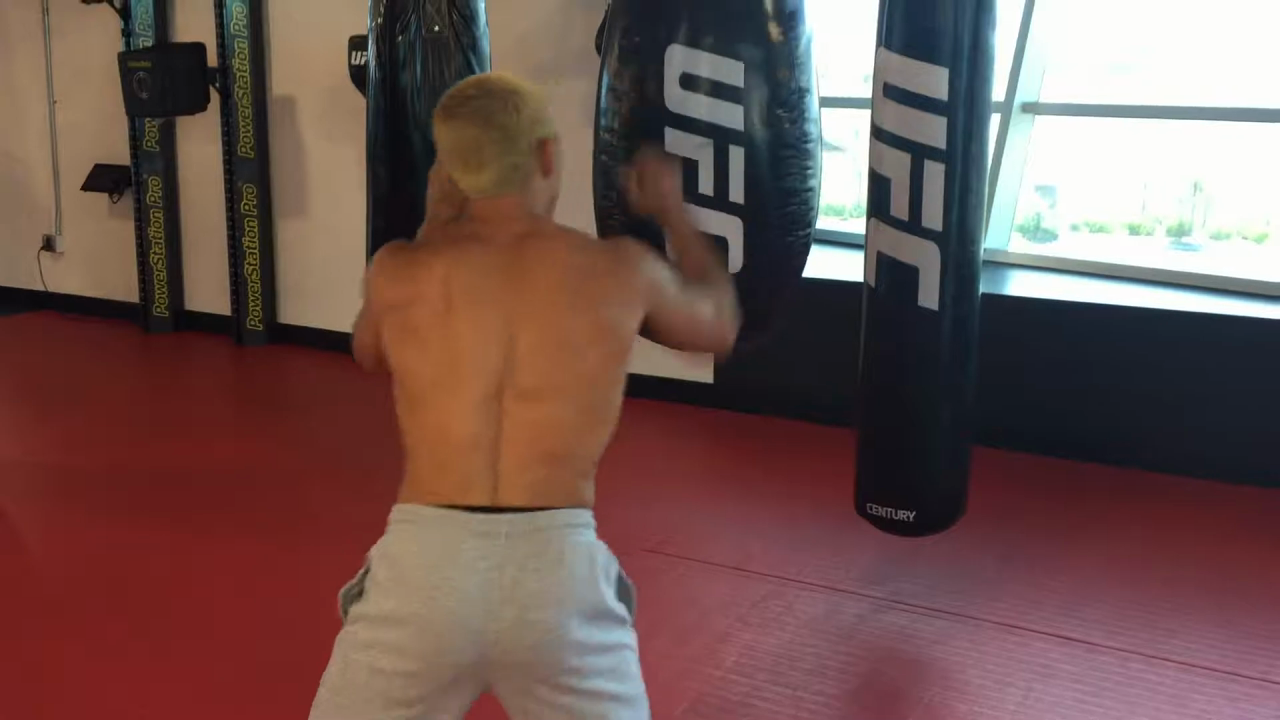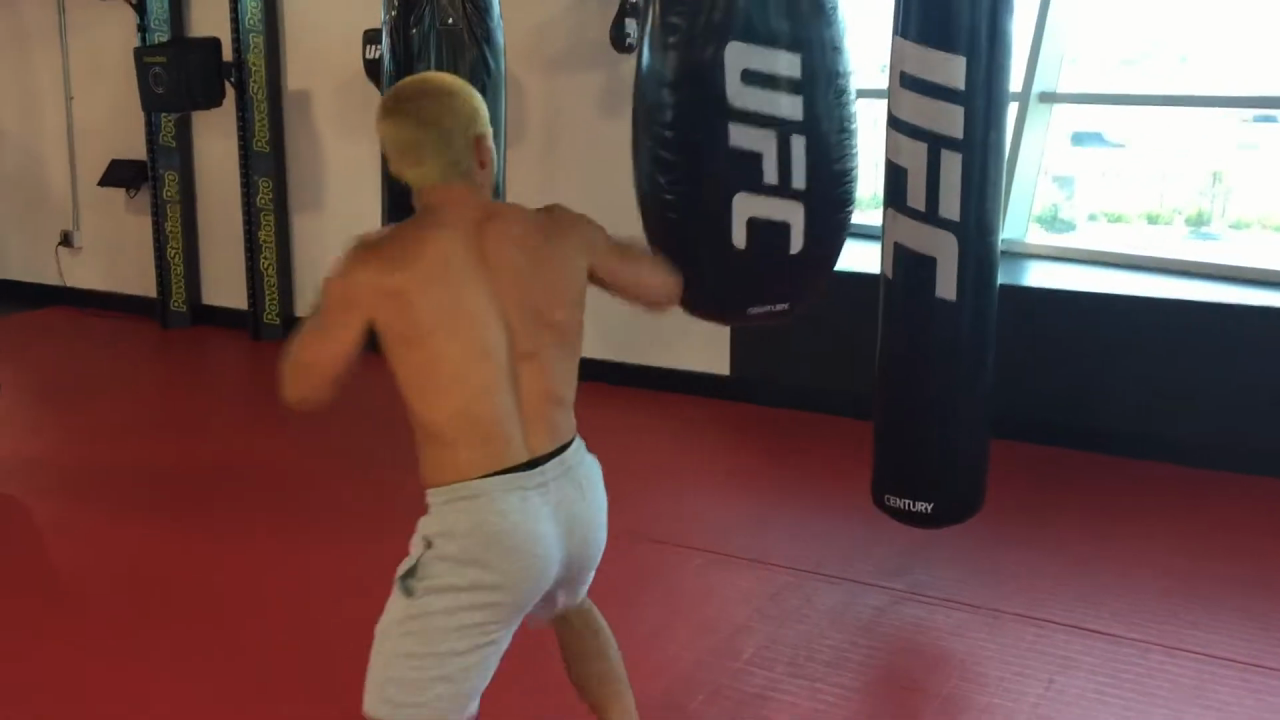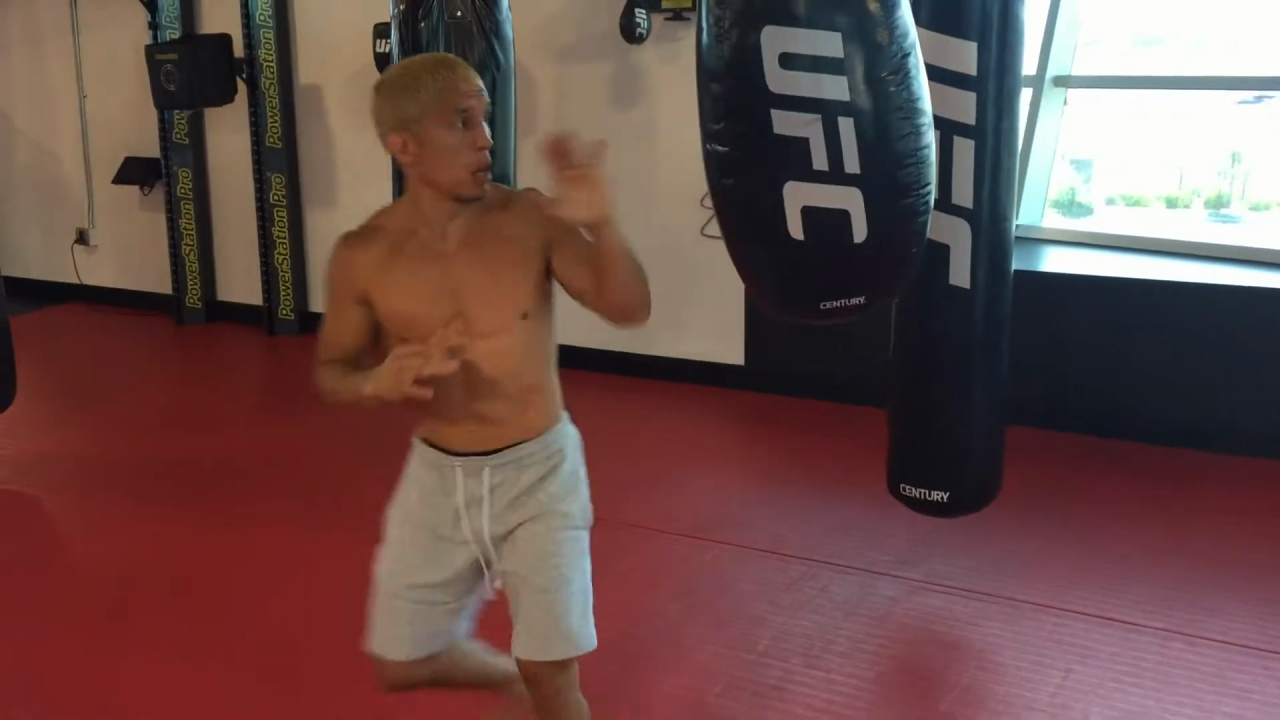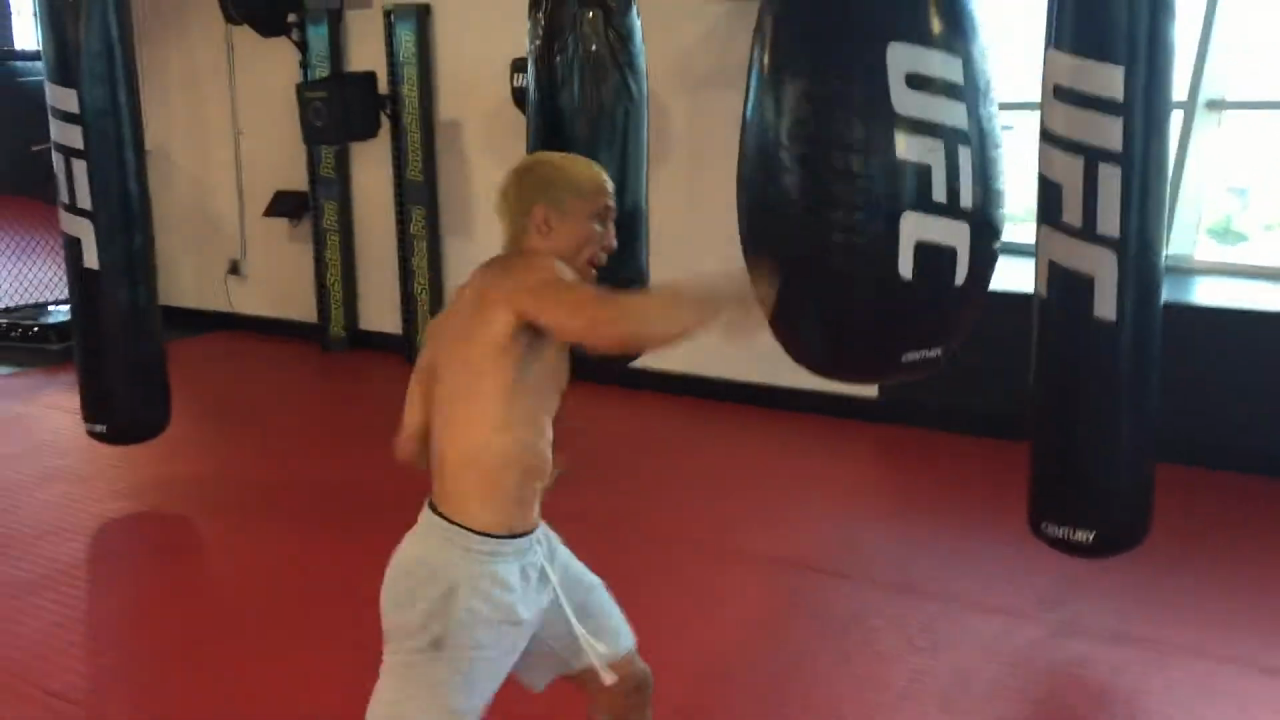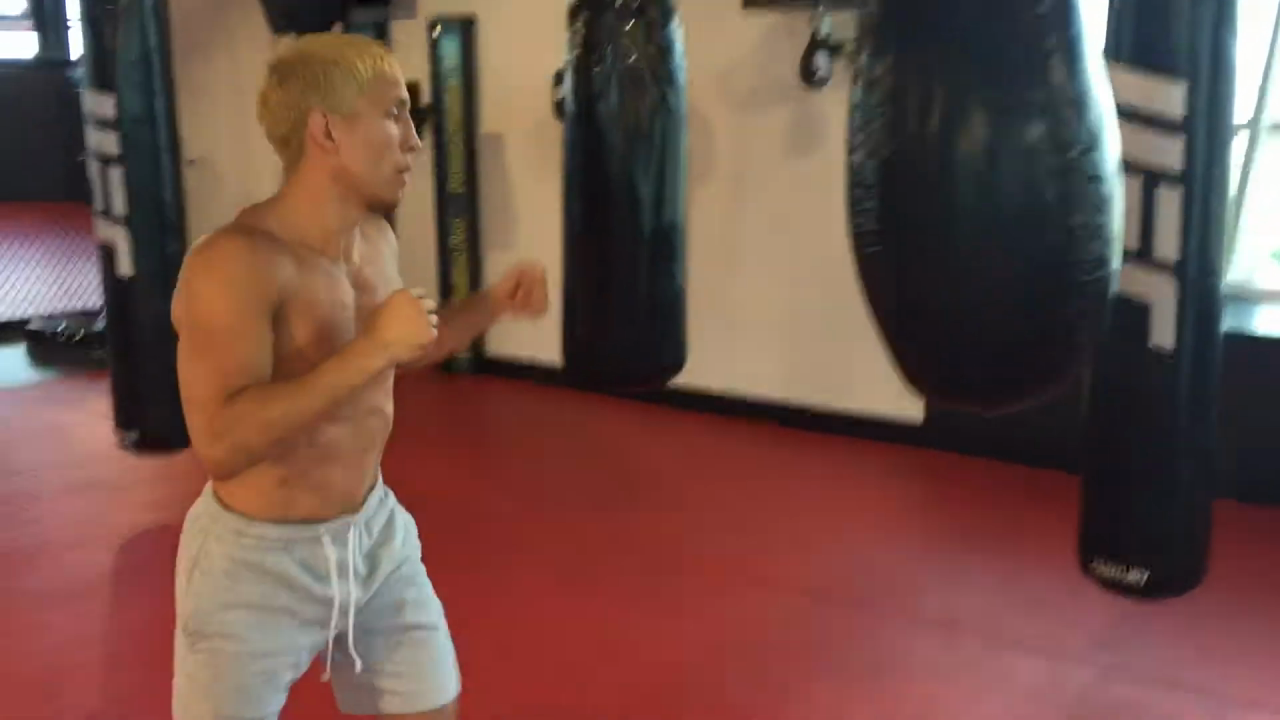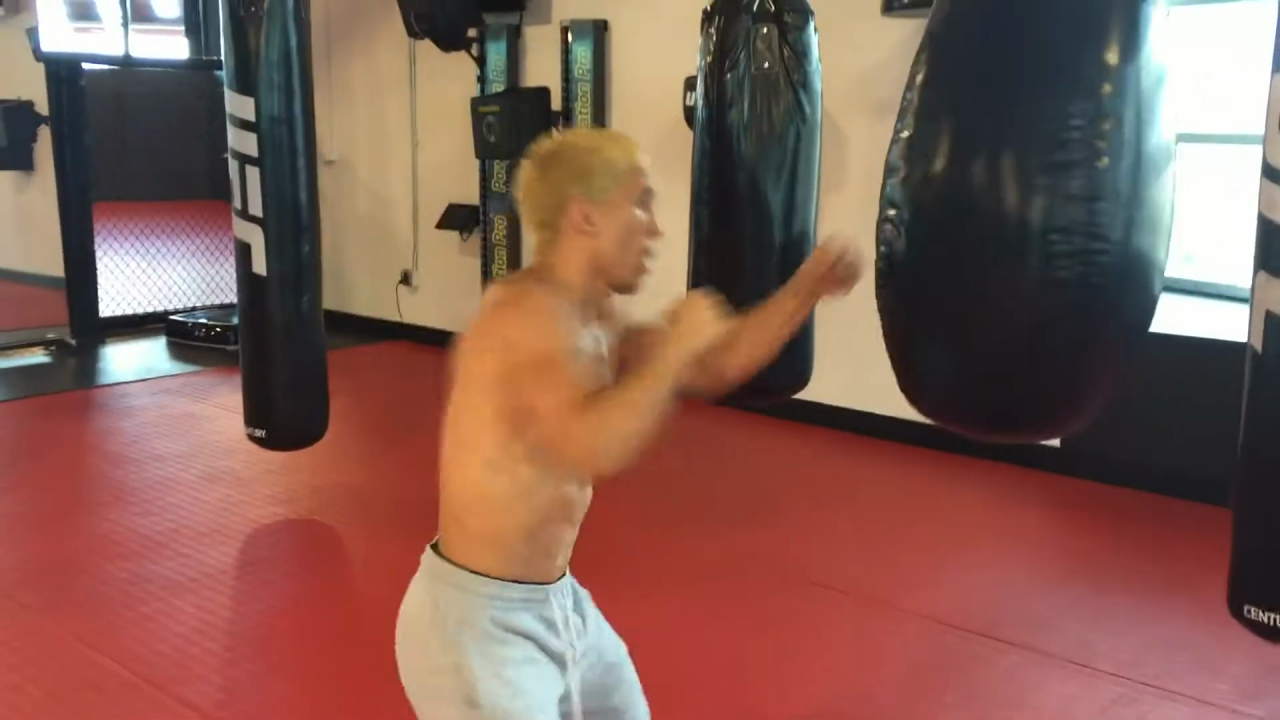
dt=0.7s
person 1, frame 1
left shoulder: (395, 274)
right shoulder: (618, 273)
right elbow: (717, 327)
left wrist: (433, 223)
right wrist: (673, 210)
left hip: (425, 566)
right hip: (557, 570)
person 1, frame 2
left shoulder: (376, 269)
right shoulder: (561, 234)
left elbow: (302, 390)
right elbow: (664, 287)
left hip: (477, 527)
right hip: (572, 493)
right knee: (570, 609)
person 1, frame 3
left shoulder: (528, 217)
right shoulder: (362, 256)
left elbow: (631, 308)
right elbow: (332, 372)
left wrist: (596, 218)
right wrist: (378, 381)
left hip: (541, 473)
right hip: (435, 481)
right knee: (403, 665)
person 1, frame 4
left shoulder: (464, 324)
right shoulder: (527, 278)
left elbow: (411, 446)
right elbow: (618, 324)
right wrist: (734, 293)
left hip: (526, 555)
right hip: (460, 573)
person 1, frame 5
left shoulder: (372, 238)
right shoulder: (235, 264)
right elbow: (220, 444)
left wrist: (491, 305)
right wrist: (367, 355)
left hip: (371, 534)
right hip: (257, 556)
person 1, frame 6
left shoulder: (588, 315)
right shoulder: (533, 310)
left elbow: (710, 369)
right elbow: (597, 450)
left wrist: (808, 286)
right wrist: (674, 347)
left hip: (552, 603)
right hip: (475, 618)
